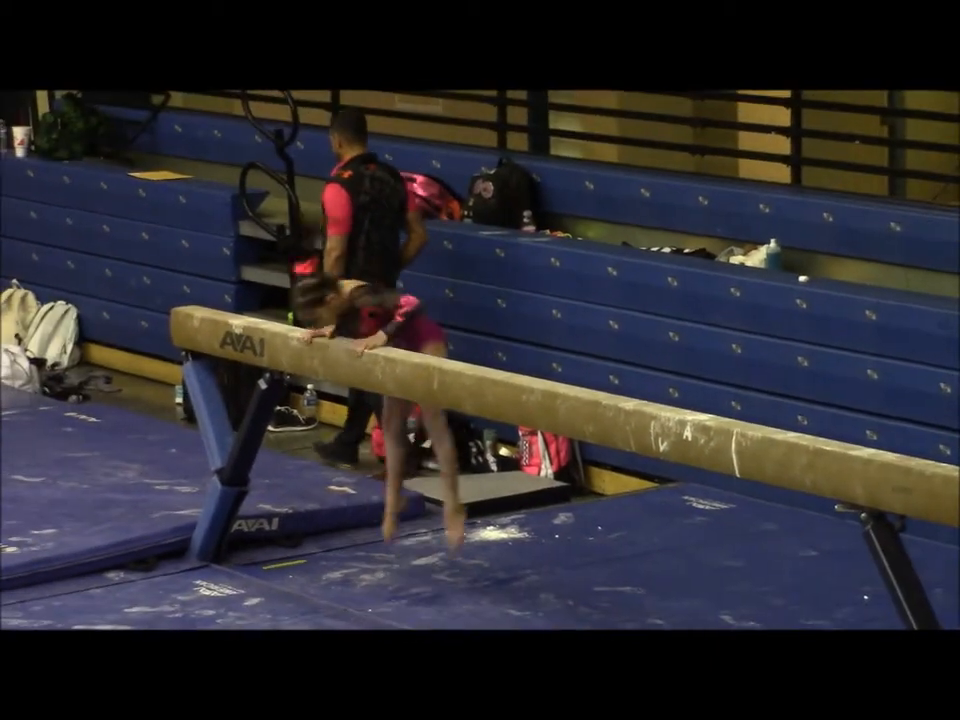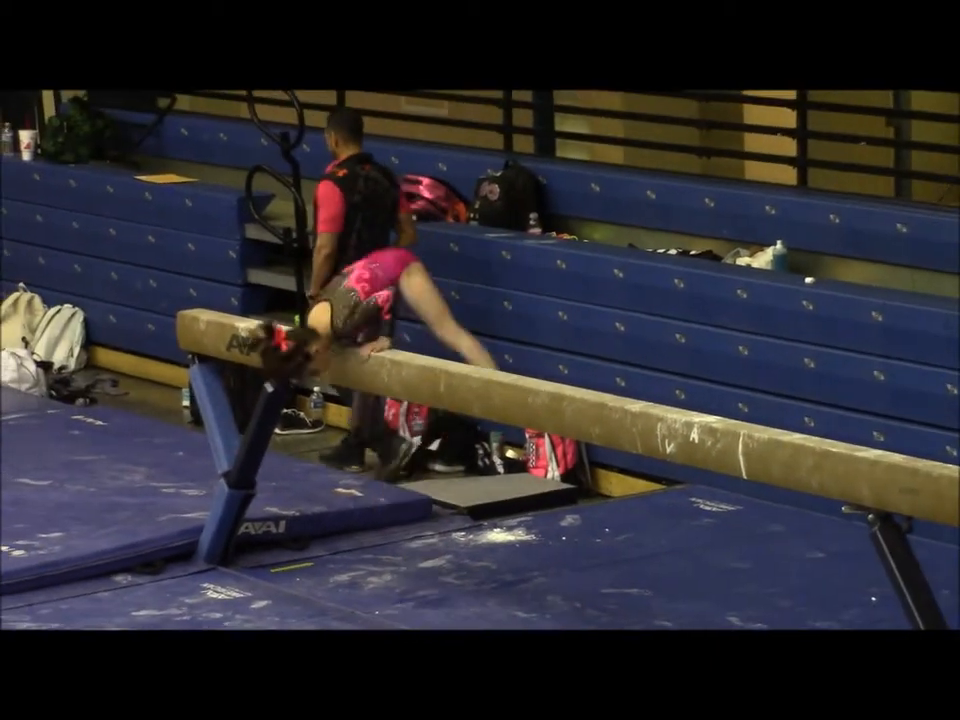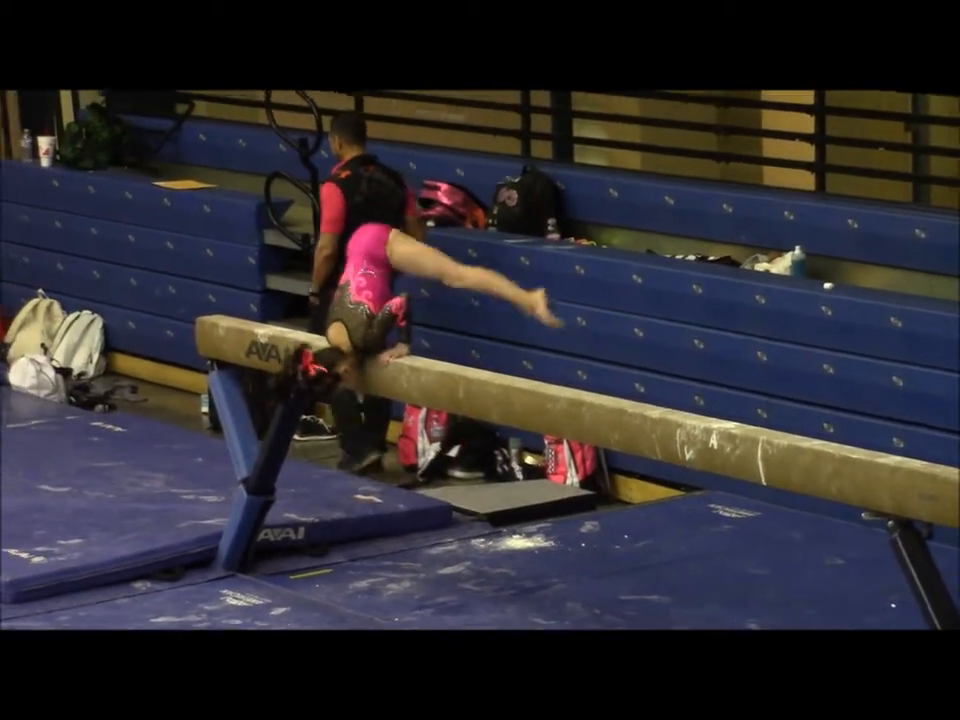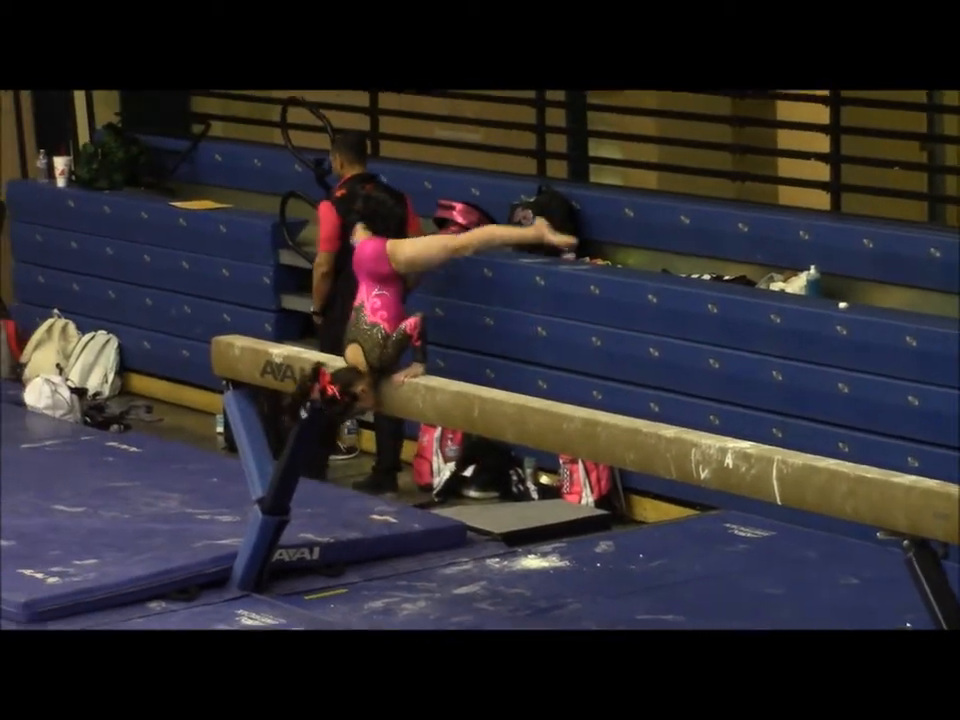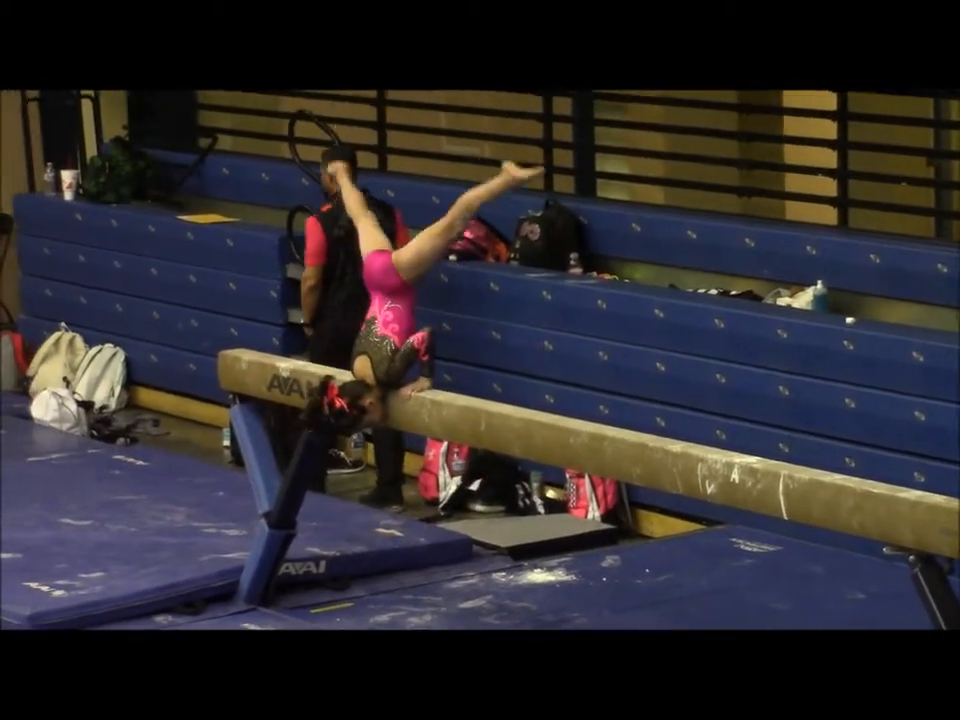
dt=0.2s
person 1, frame 1
left shoulder: (339, 186)
right shoulder: (392, 178)
left elbow: (336, 251)
right elbow: (418, 233)
right hip: (381, 288)
right ankle: (347, 443)
person 1, frame 2
left shoulder: (333, 183)
right shoulder: (385, 178)
left elbow: (326, 248)
right elbow: (407, 234)
left wrist: (314, 292)
left ankle: (369, 447)
right ankle: (353, 447)
person 1, frame 3
left shoulder: (336, 185)
right shoulder: (392, 180)
left elbow: (327, 248)
right elbow: (416, 234)
left wrist: (315, 289)
left hip: (341, 290)
person 1, frame 4
left shoulder: (334, 204)
right shoulder: (397, 199)
left elbow: (324, 266)
left wrist: (317, 308)
left hip: (343, 310)
left ankle: (316, 466)
right ankle: (386, 471)
person 1, frame 5
left shoulder: (322, 219)
right shoulder: (387, 213)
left elbow: (311, 281)
left wrist: (307, 320)
left hip: (333, 324)
right ankle: (390, 484)
person 2, frame 1
left shoulder: (358, 296)
right shoulder: (336, 299)
left elbow: (411, 308)
left wrist: (382, 336)
right wrist: (326, 330)
left hip: (424, 342)
right hip: (400, 347)
left knee: (435, 426)
right knee: (392, 429)
left ankle: (452, 506)
right ankle: (393, 504)
person 2, frame 2
left shoulder: (339, 323)
right shoulder: (315, 326)
left elbow: (385, 298)
left wrist: (380, 337)
left hip: (399, 267)
right hip: (379, 273)
left knee: (447, 330)
person 2, frame 3
left shoulder: (361, 336)
right shoulder: (335, 335)
left elbow: (400, 304)
left wrist: (403, 345)
right hip: (365, 244)
left knee: (458, 275)
person 2, frame 4
left shoulder: (371, 363)
right shoulder: (353, 357)
left elbow: (416, 323)
left wrist: (417, 365)
left hip: (382, 259)
right hip: (368, 258)
left knee: (463, 242)
right knee: (365, 243)
person 2, frame 5
left shoulder: (380, 373)
right shoulder: (364, 369)
left elbow: (425, 338)
left wrist: (423, 379)
left hip: (389, 276)
right hip: (380, 278)
left knee: (450, 225)
right knee: (365, 221)
right ankle: (341, 174)
